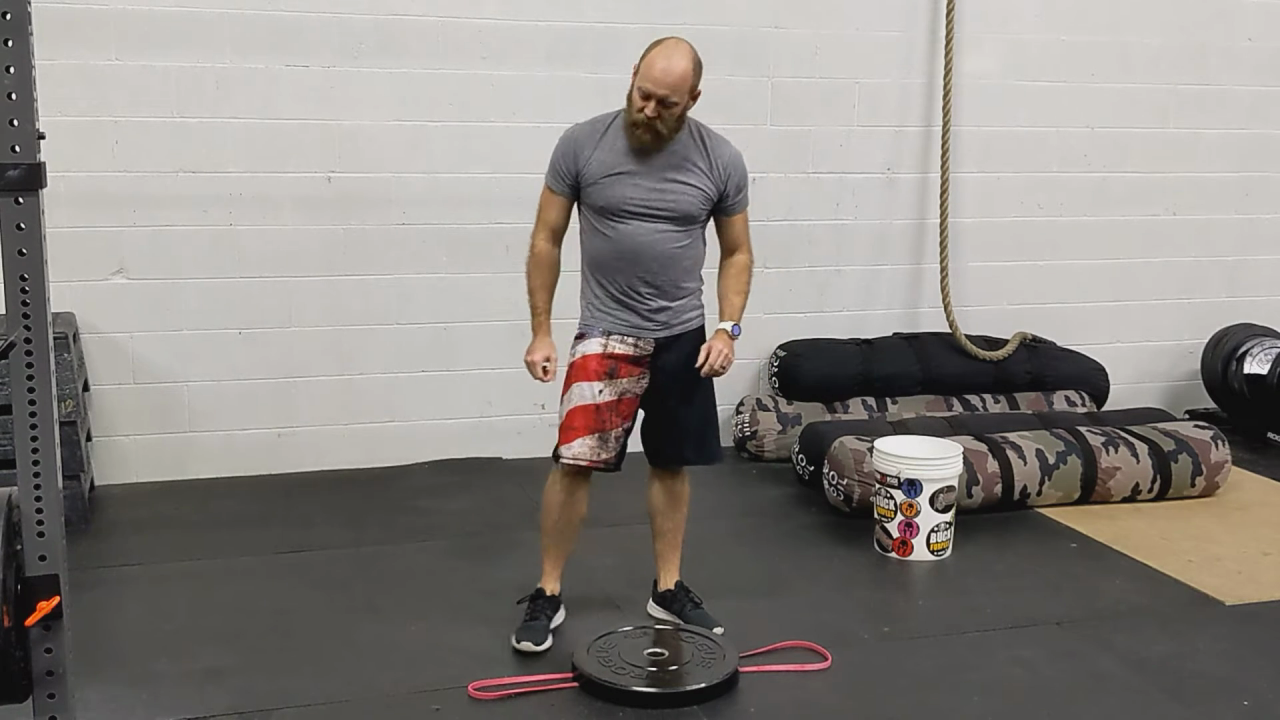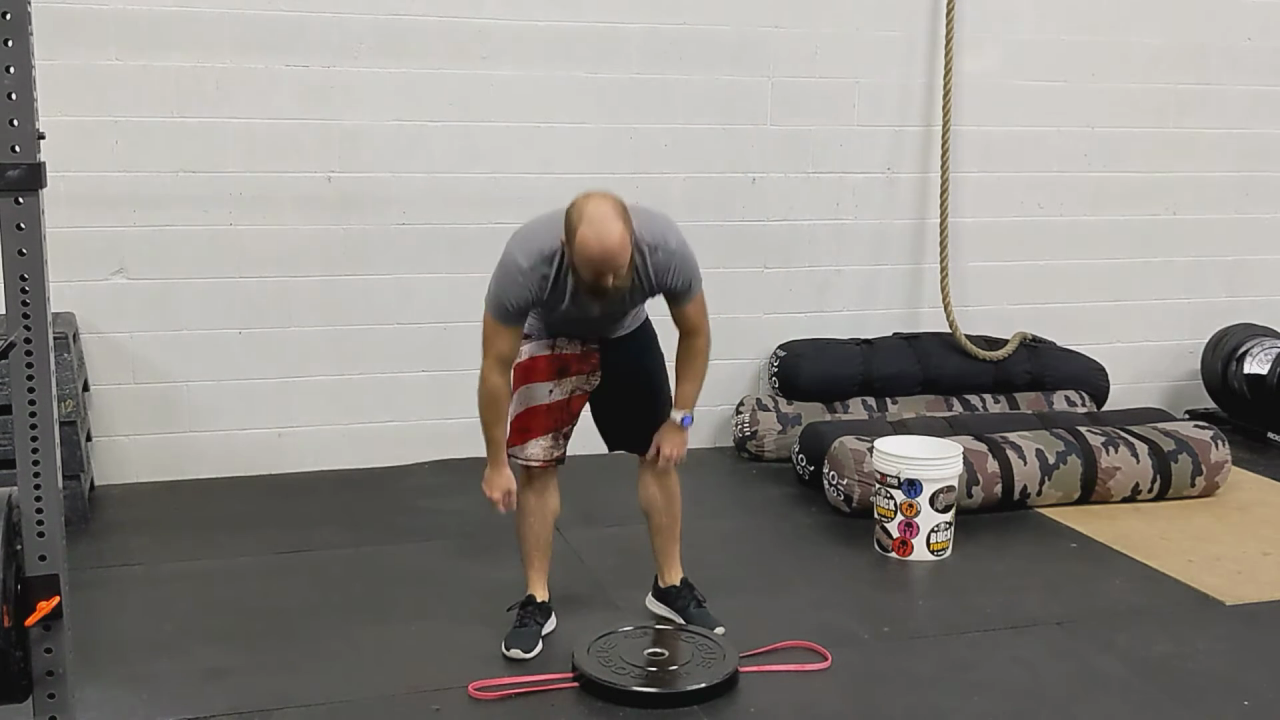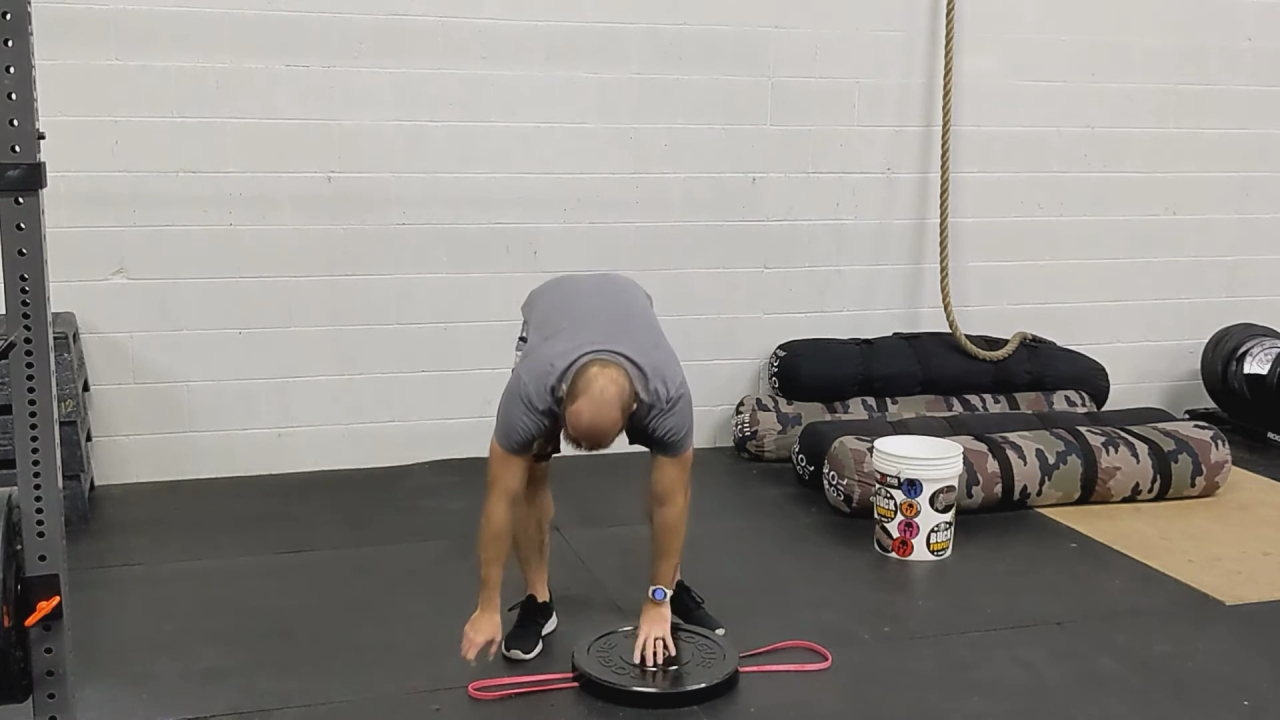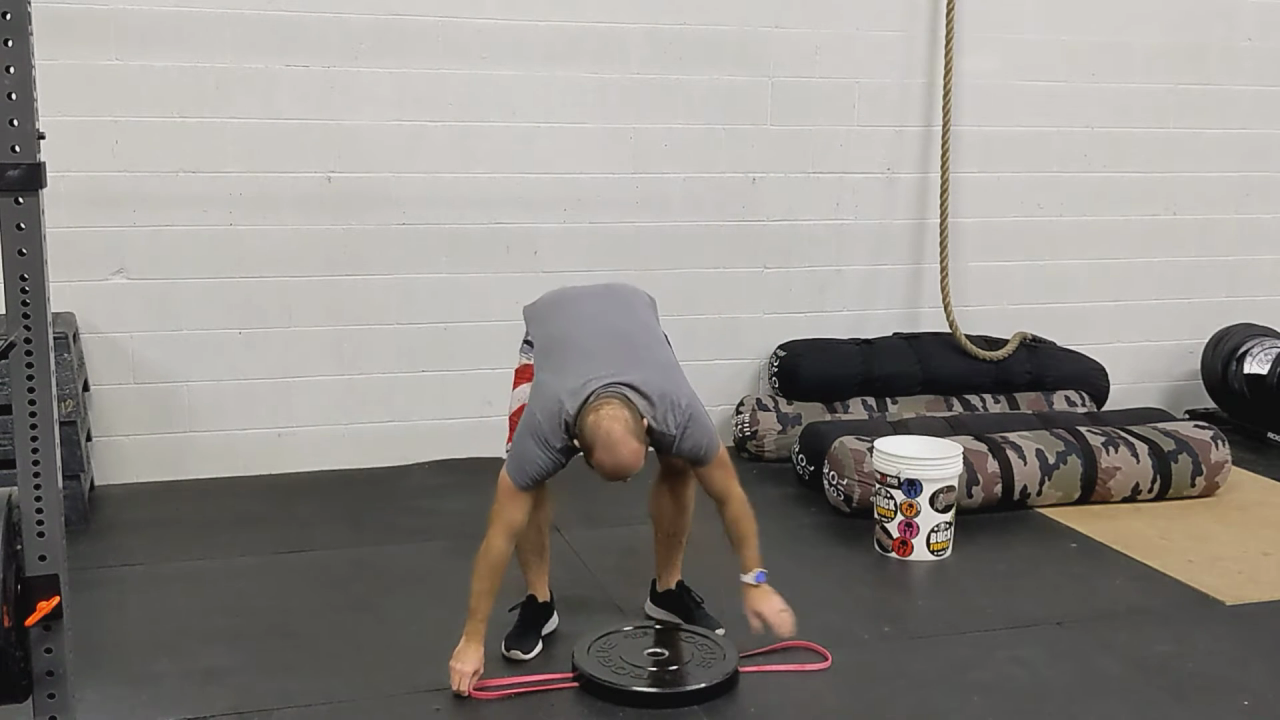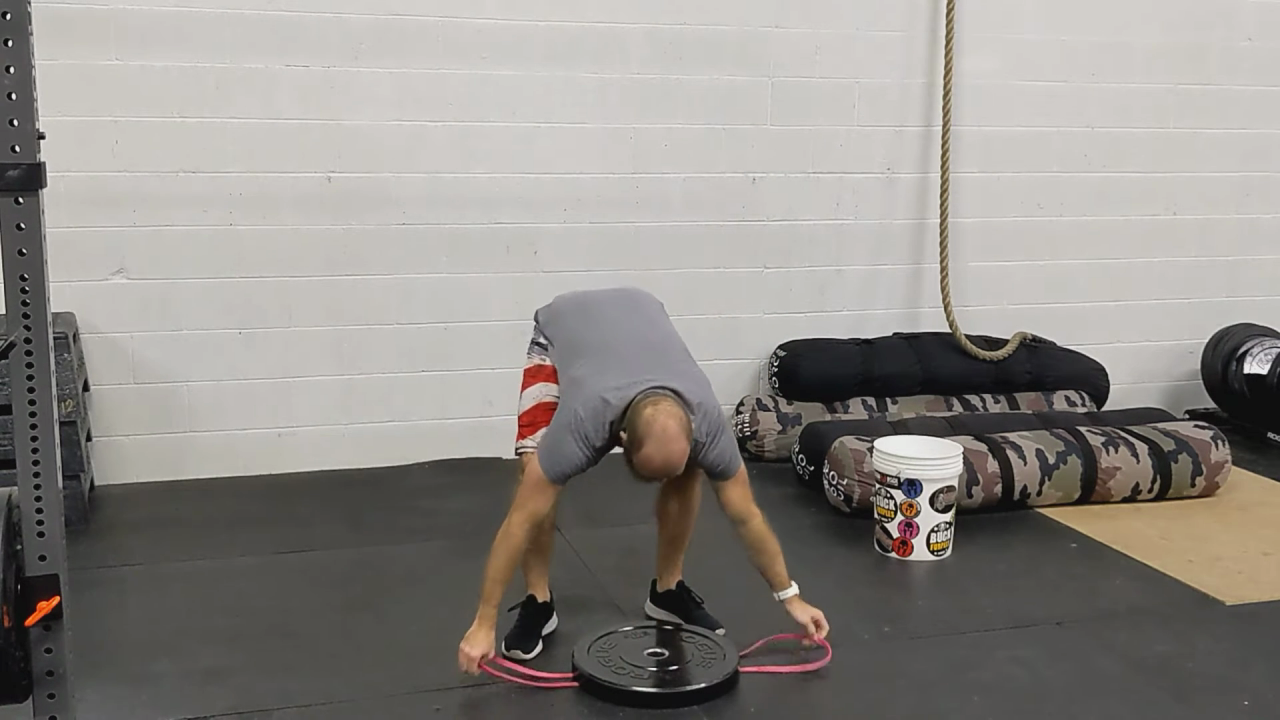
dt=0.5s
person 1, frame 1
left shoulder: (721, 160)
right shoulder: (581, 144)
left elbow: (737, 252)
right elbow: (545, 240)
left wrist: (727, 328)
right wrist: (541, 331)
left hip: (683, 338)
right hip: (606, 335)
left knee: (671, 465)
right knee: (575, 461)
left ankle: (668, 588)
right ankle: (547, 594)
person 1, frame 2
left shoulder: (667, 249)
right shoulder: (524, 261)
left elbow: (695, 333)
right elbow: (495, 367)
left wrist: (680, 418)
right wrist: (495, 462)
left hip: (628, 334)
right hip: (551, 341)
left knee: (657, 455)
right knee: (536, 463)
left ankle: (669, 587)
right ankle: (537, 602)
person 1, frame 3
left shoulder: (667, 394)
right shoulder: (532, 392)
left elbow: (671, 501)
right elbow: (501, 500)
left wrist: (657, 600)
right wrist: (488, 607)
left knee: (669, 468)
right knee: (529, 467)
left ankle: (674, 588)
right ankle: (538, 601)
person 1, frame 4
left shoulder: (678, 415)
right shoulder: (545, 428)
left elbow: (730, 495)
right elbow: (501, 535)
left wrist: (754, 580)
right wrist: (471, 640)
left knee: (678, 464)
right knee: (528, 480)
left ankle: (667, 590)
right ankle: (539, 604)
person 1, frame 5
left shoulder: (706, 423)
right shoulder: (583, 423)
left elbow: (746, 516)
right elbow: (522, 520)
left wrist: (790, 596)
right wrist: (484, 621)
right hip: (561, 328)
left knee: (687, 473)
right knee: (534, 463)
left ankle: (667, 590)
right ankle: (538, 601)
